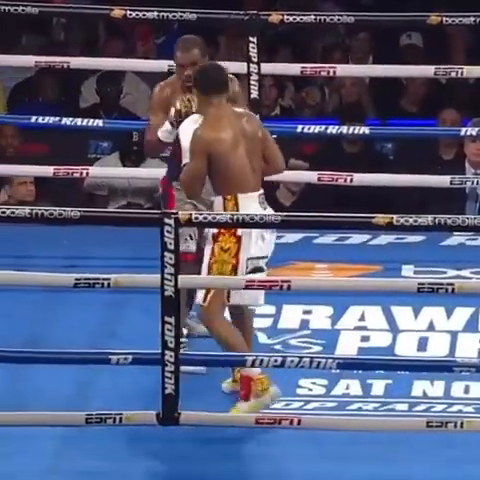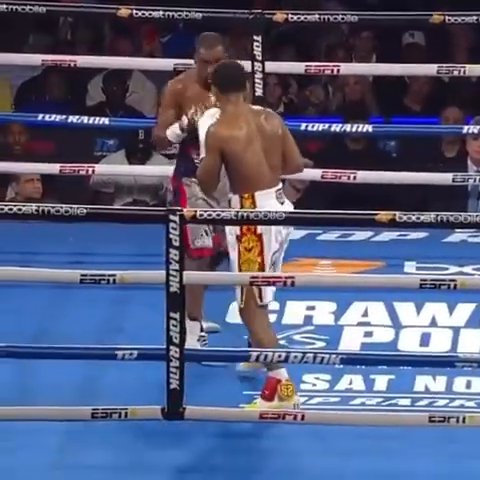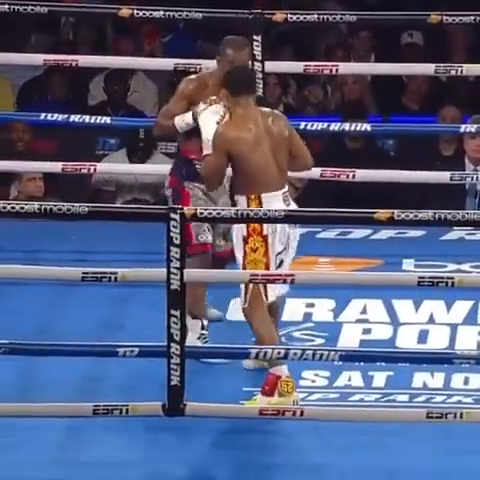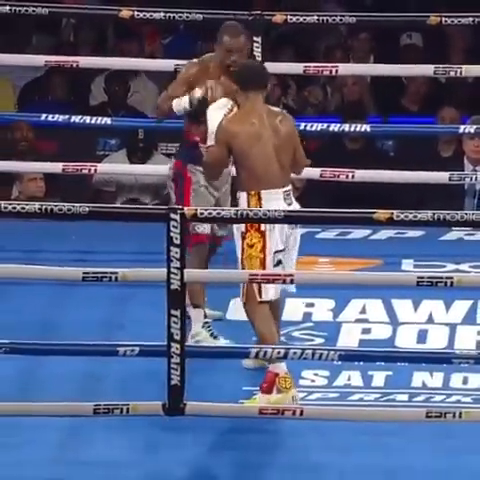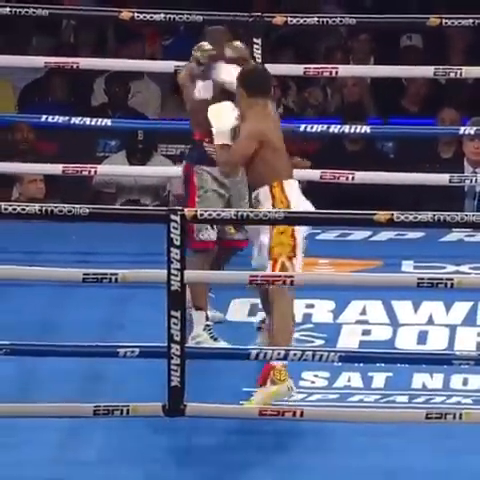
dt=0.3s
person 1, frame 1
left shoulder: (203, 134)
right shoulder: (250, 119)
left elbow: (191, 191)
right elbow: (277, 165)
left wrist: (188, 156)
right hip: (259, 211)
left knee: (210, 309)
right knee: (238, 300)
left ankle: (255, 379)
right ankle: (246, 371)
person 1, frame 2
left shoulder: (218, 131)
right shoulder: (270, 117)
left elbow: (207, 185)
right elbow: (296, 164)
left wrist: (206, 150)
left hip: (252, 216)
right hip: (278, 206)
left knee: (250, 307)
right knee: (256, 295)
left ankle: (282, 385)
right ankle: (262, 349)
person 1, frame 3
left shoulder: (226, 132)
right shoulder: (277, 119)
left elbow: (211, 182)
right elbow: (305, 162)
left wrist: (208, 140)
right hip: (284, 207)
left knee: (255, 302)
right knee: (269, 290)
left ankle: (281, 382)
right ankle: (268, 348)
person 1, frame 4
left shoulder: (229, 125)
right shoulder: (284, 119)
left elbow: (211, 172)
right elbow: (299, 165)
left wrist: (213, 131)
left hip: (259, 213)
right hip: (286, 206)
left knee: (254, 299)
right knee: (270, 290)
left ankle: (280, 381)
right ankle: (269, 348)
person 1, frame 5
left shoulder: (254, 124)
right shoulder: (266, 117)
left elbow: (228, 166)
left wrist: (221, 131)
left hip: (282, 208)
right hip: (276, 206)
left knee: (279, 287)
right knee: (264, 276)
left ankle: (277, 373)
right ankle: (276, 335)
person 2, frame 1
left shoulder: (228, 86)
right shoulder: (164, 92)
right elbow: (150, 148)
right wrist: (173, 121)
right hip: (182, 183)
right knee: (186, 259)
left ankle: (186, 317)
person 2, frame 2
right shoulder: (177, 87)
right elbow: (158, 140)
right wrist: (185, 123)
right hip: (191, 178)
left knee: (217, 253)
right knee: (199, 254)
left ankle: (190, 315)
right ankle: (191, 333)
person 2, frame 3
right shoulder: (194, 86)
right elbow: (160, 126)
right wrist: (195, 114)
right hip: (188, 177)
right knee: (199, 251)
left ankle: (194, 304)
right ankle: (195, 334)
person 2, frame 4
right shoulder: (196, 70)
right elbow: (161, 108)
right wrist: (194, 98)
right hip: (193, 161)
left knee: (214, 237)
right knee: (198, 239)
left ankle: (191, 299)
right ankle: (198, 327)
person 2, frame 5
left shoulder: (242, 66)
right shoulder: (190, 72)
right elbow: (199, 119)
left wrist: (230, 66)
right wrist: (202, 73)
right hip: (204, 162)
left knee: (232, 240)
right knee: (204, 244)
left ankle: (194, 297)
right ankle: (200, 329)
